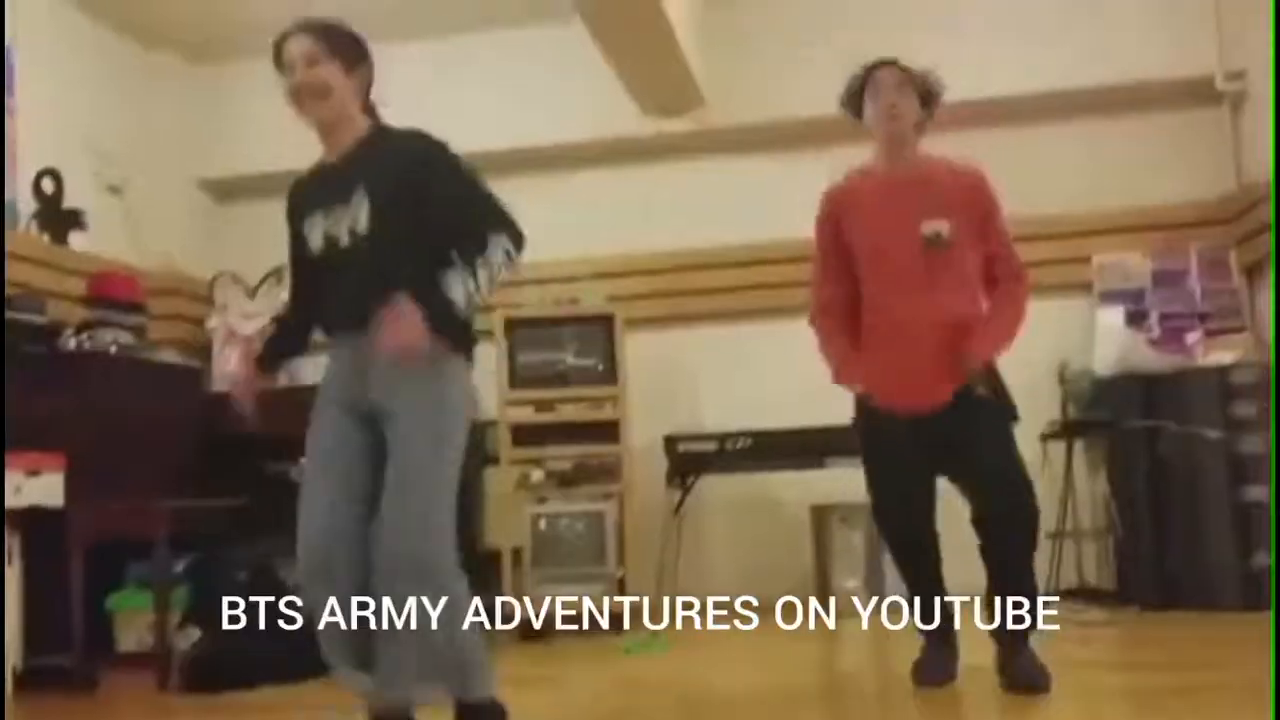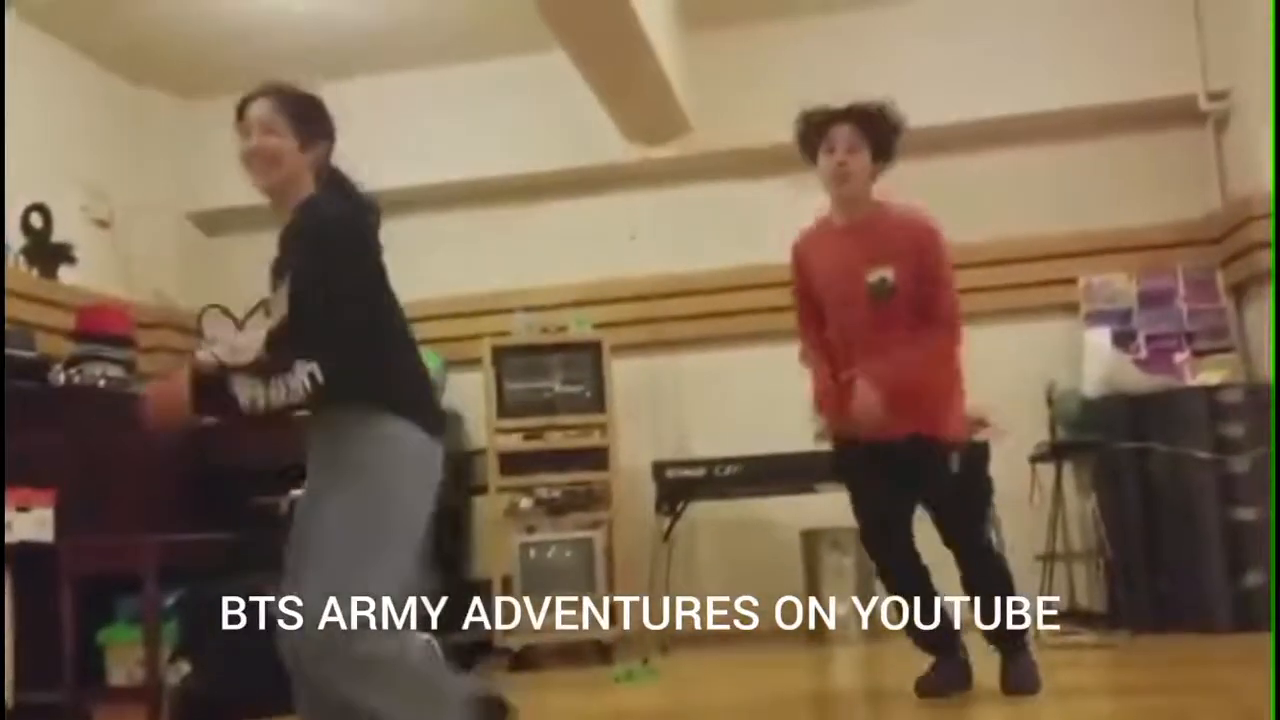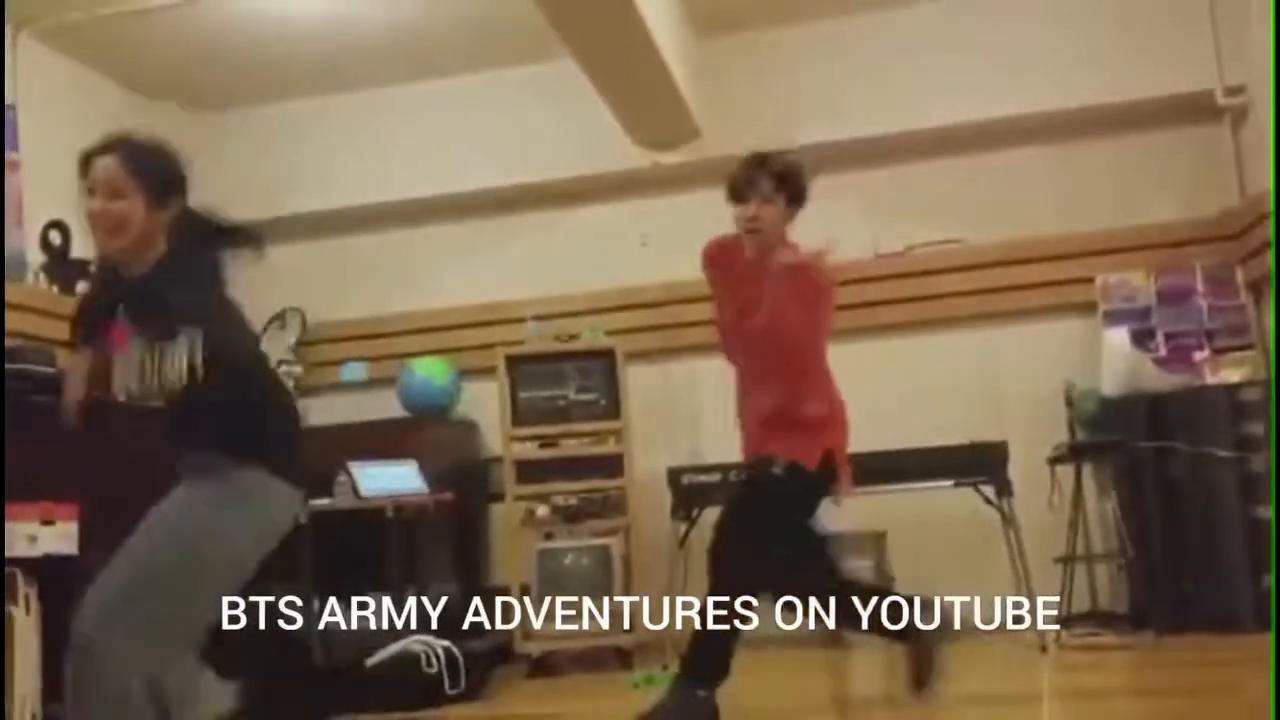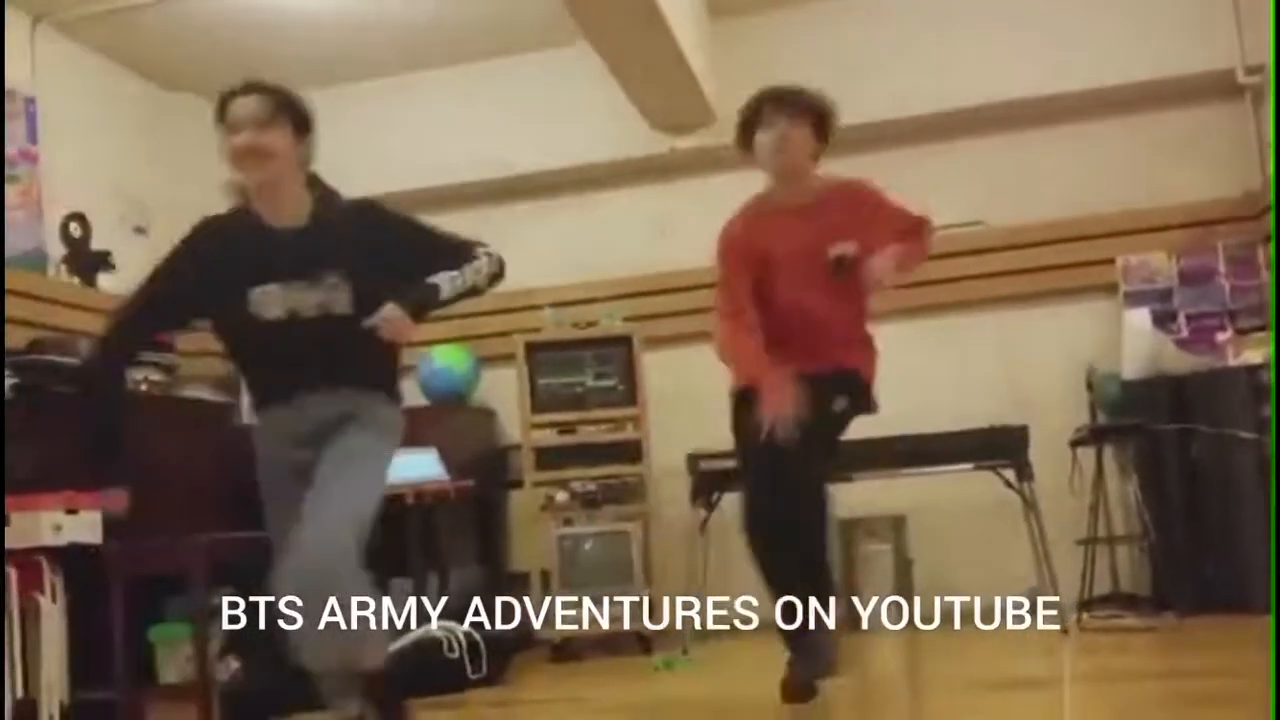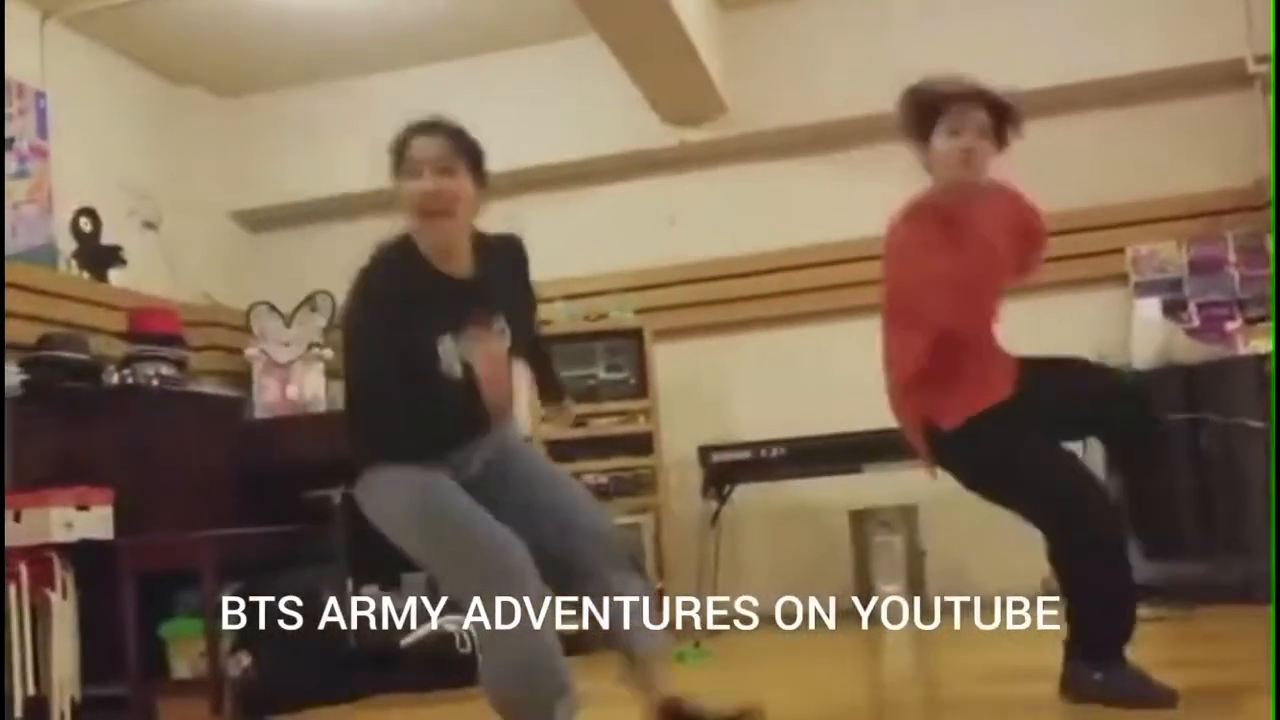
dt=0.5s
person 1, frame 1
left shoulder: (413, 156)
right shoulder: (305, 193)
left elbow: (503, 239)
left wrist: (436, 309)
right wrist: (262, 363)
left hip: (420, 372)
right hip: (346, 377)
left knee: (415, 553)
right knee: (325, 557)
person 1, frame 2
left shoulder: (333, 225)
right shoulder: (294, 246)
left elbow: (324, 364)
left wrist: (208, 389)
right wrist: (214, 373)
left hip: (385, 432)
right hip: (338, 440)
left knee: (339, 621)
right knee: (314, 633)
person 1, frame 3
left shoulder: (185, 282)
right shoulder: (126, 276)
left elbow: (195, 361)
left wrist: (100, 374)
left hip: (249, 473)
right hip: (221, 468)
left knee: (111, 626)
person 1, frame 4
left shoulder: (361, 228)
right shoulder: (213, 248)
left elbow: (485, 261)
right elbow: (121, 338)
left wrist: (415, 305)
right wrist: (106, 461)
left hip: (362, 416)
right hip: (279, 426)
left knee: (318, 556)
right knee: (299, 579)
person 1, frame 5
left shoulder: (502, 257)
right shoulder: (382, 293)
right elbow: (376, 424)
left wrist: (544, 375)
right wrist: (473, 394)
left hip: (481, 447)
right hip: (401, 466)
left knee: (595, 547)
right knee: (505, 579)
person 2, frame 1
left shoulder: (965, 185)
right shoulder: (841, 202)
left elbow: (1009, 279)
right elbow: (828, 303)
left wrist: (985, 346)
right wrist: (852, 372)
left hip: (966, 384)
right hip: (886, 396)
left knee: (1010, 507)
right knee: (905, 528)
left ankle: (1016, 643)
right ankle: (937, 638)
person 2, frame 2
left shoulder: (914, 233)
right shoulder: (807, 248)
left elbow: (944, 329)
left wrist: (884, 380)
right wrist: (826, 392)
left hip: (929, 416)
right hip: (857, 427)
left knee: (969, 541)
right knee: (887, 551)
left ankle: (1013, 648)
right ankle: (946, 653)
person 2, frame 3
left shoulder: (808, 278)
right shoulder: (717, 257)
left elbow: (790, 355)
left wrist: (779, 280)
left hip: (805, 437)
right hip: (765, 435)
left knee: (734, 554)
right knee: (797, 574)
right ankle: (909, 627)
person 2, frame 4
left shoulder: (856, 199)
right shoulder: (744, 229)
left elbow: (915, 231)
right elbow: (735, 325)
left wrist: (893, 257)
right wrist: (768, 383)
left hip: (838, 369)
right hip: (769, 380)
left knee: (793, 479)
right knee: (766, 514)
left ankle: (816, 625)
right ankle: (805, 647)
person 2, frame 5
left shoulder: (998, 204)
right shoulder: (913, 234)
left elbow: (1029, 238)
right elbow: (946, 318)
left wrist: (992, 275)
left hip: (996, 376)
right hip: (949, 407)
left knee: (1132, 408)
right knee: (1083, 512)
right ankle: (1093, 665)
